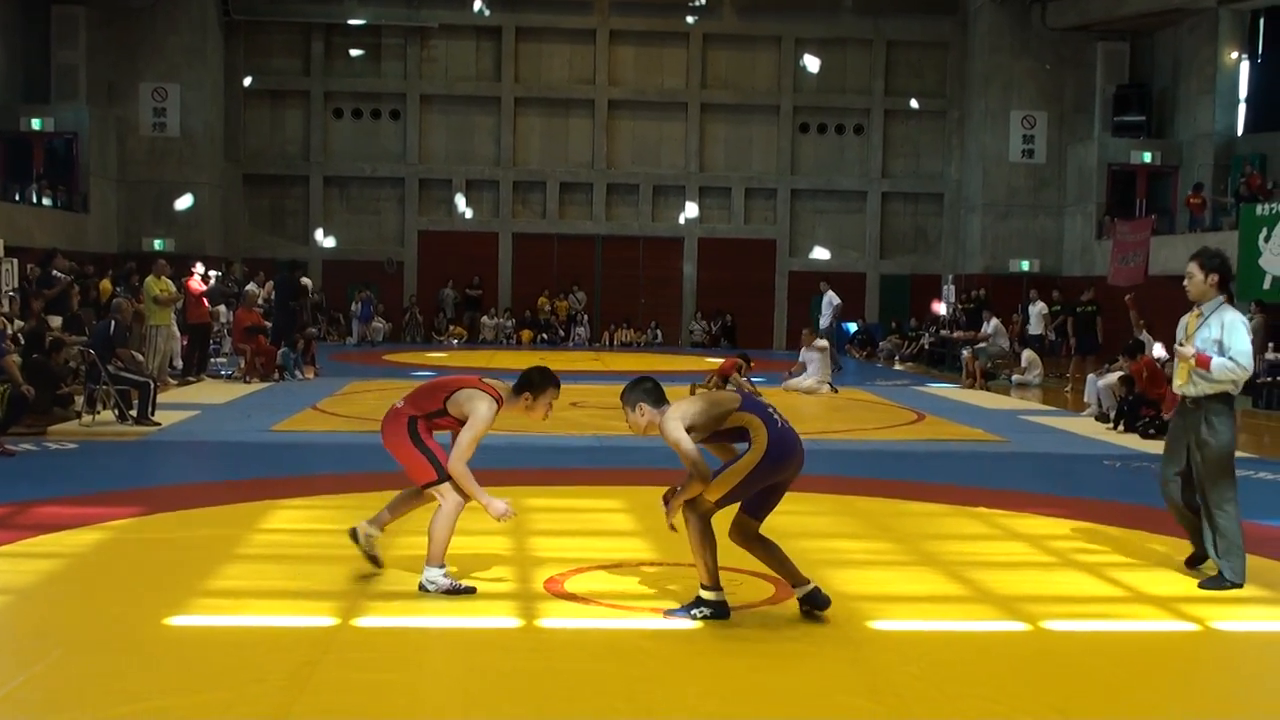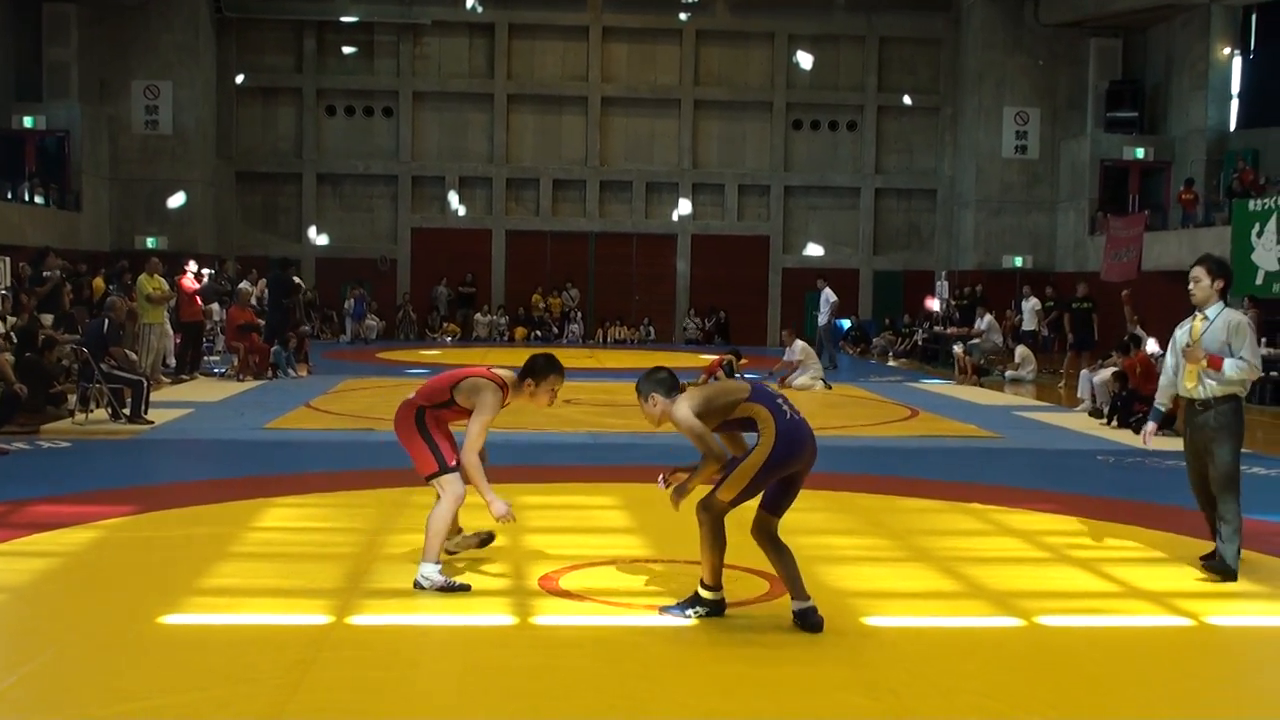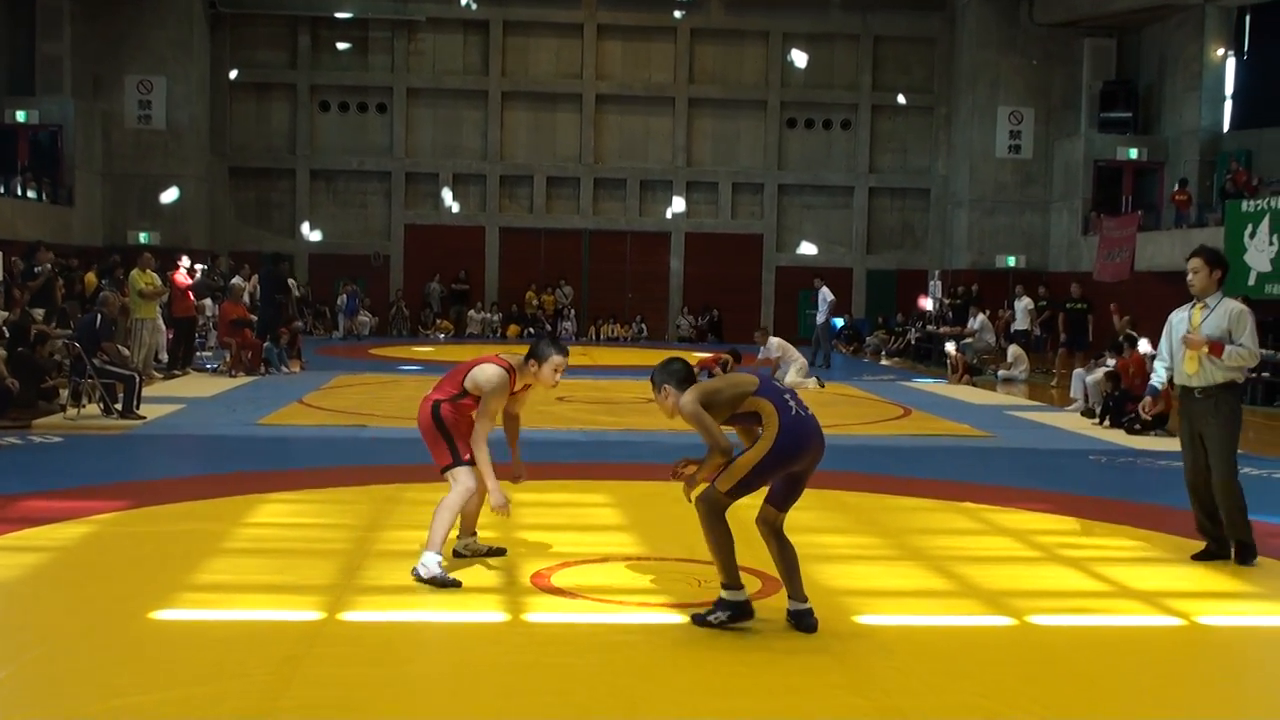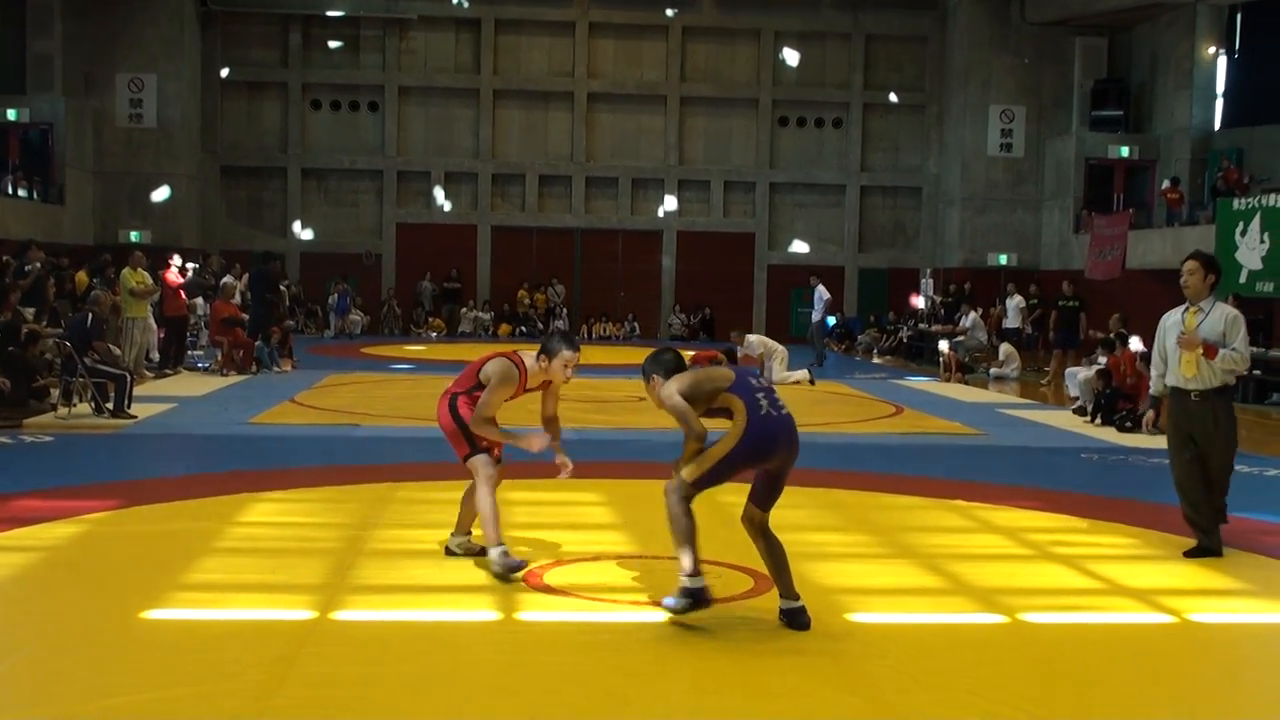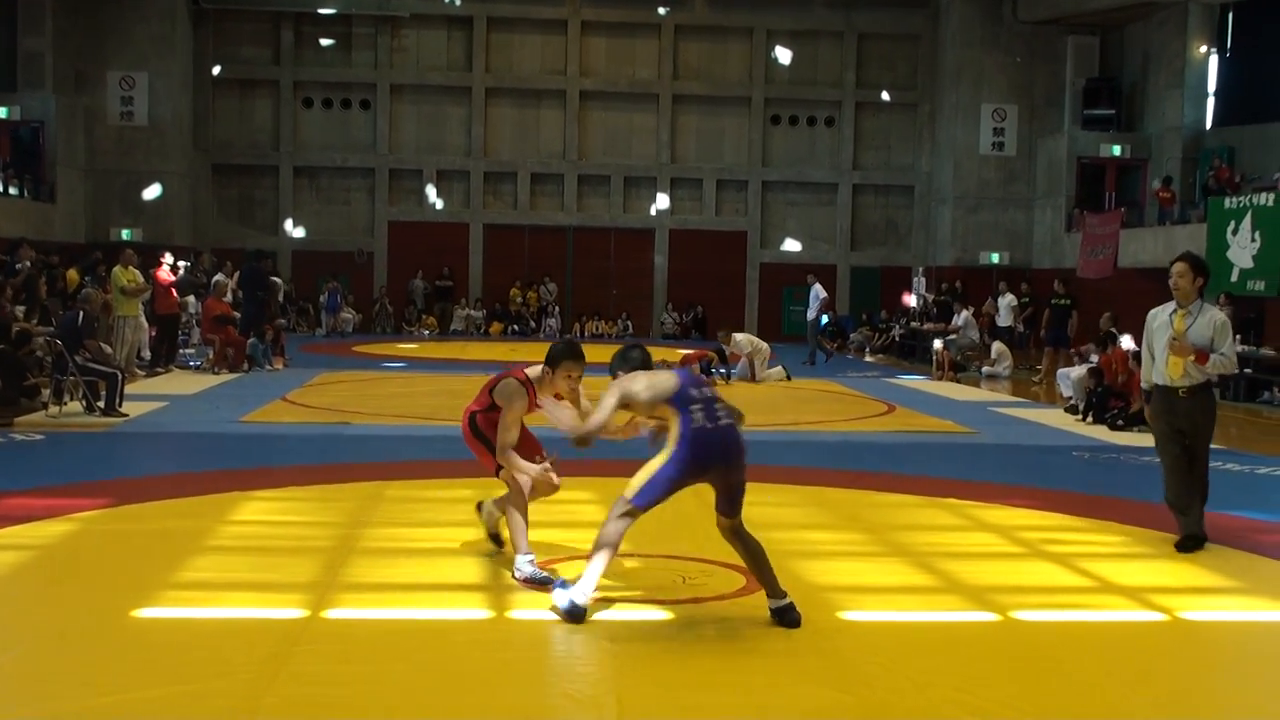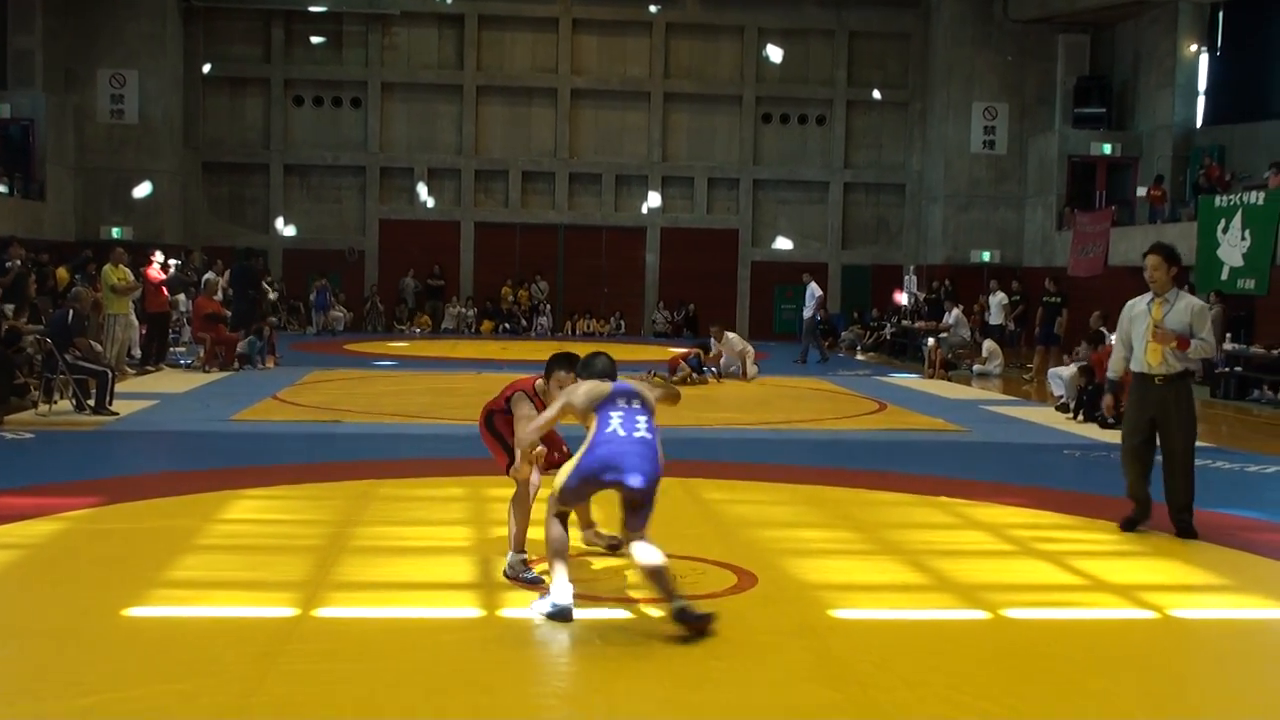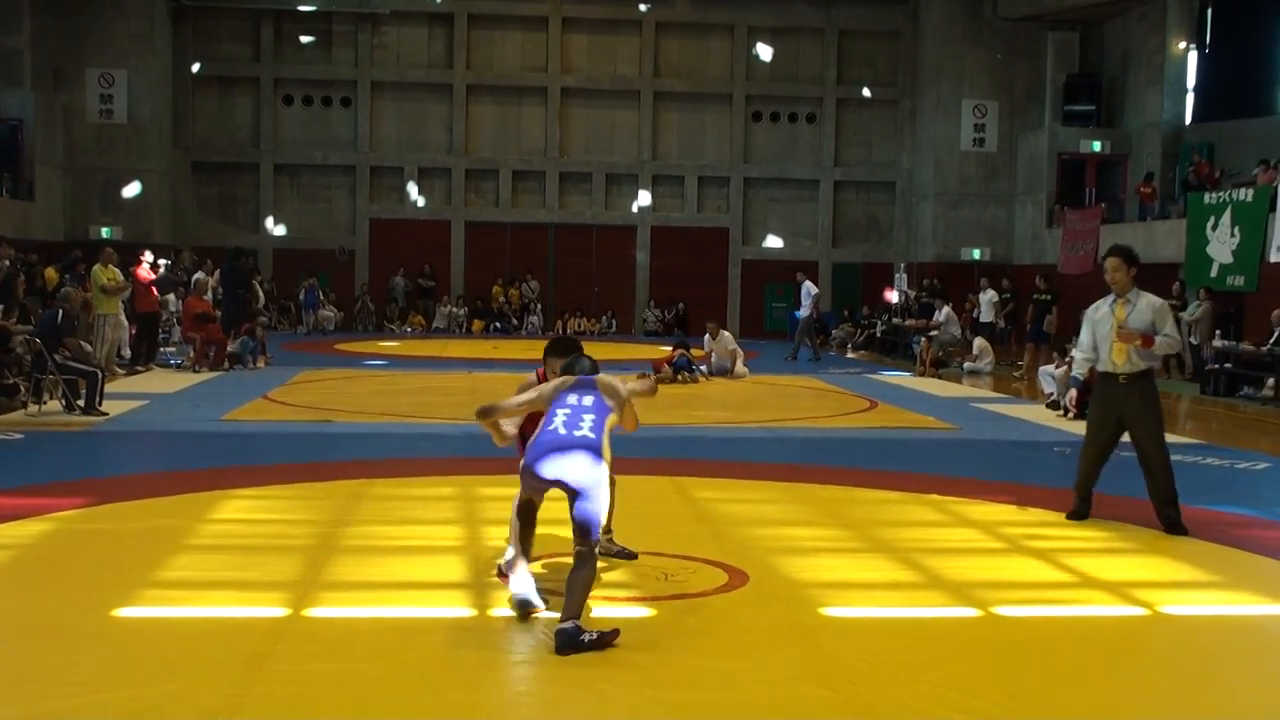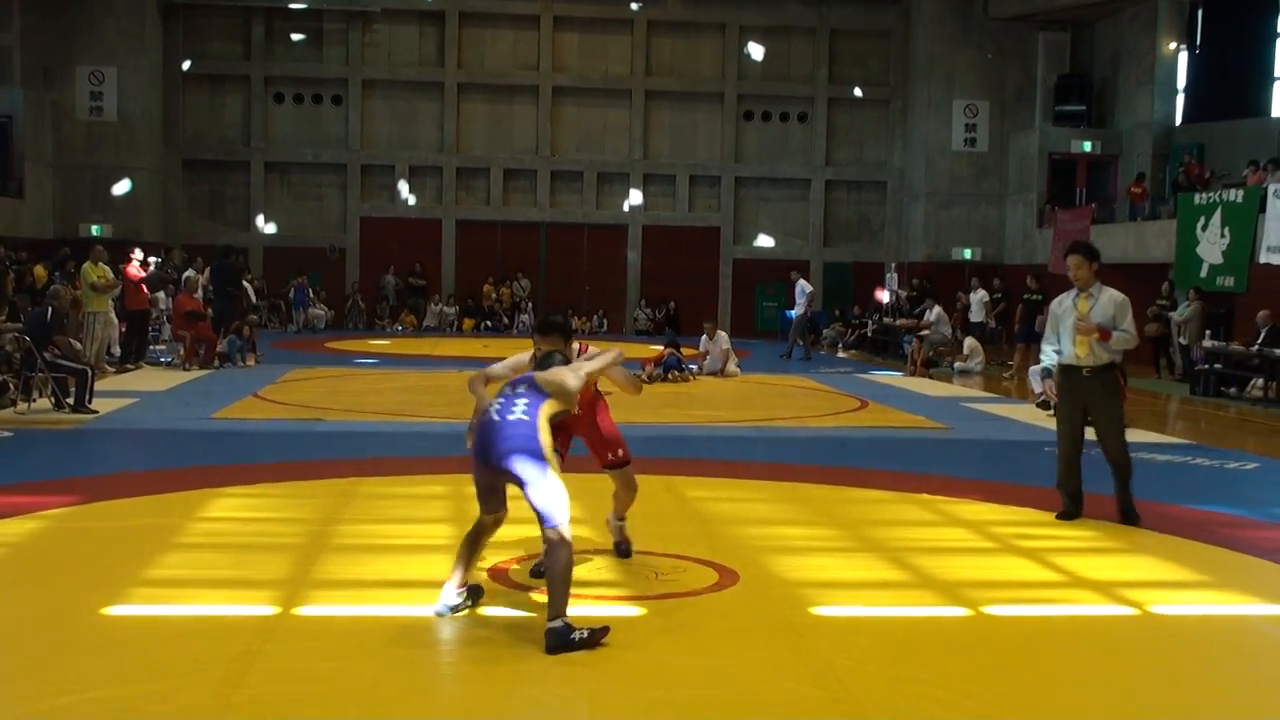
dt=0.2s
person 1, frame 1
left shoulder: (1231, 321)
right shoulder: (1186, 321)
left elbow: (1243, 369)
left wrist: (1198, 358)
left hip: (1214, 412)
right hip: (1185, 409)
left knee: (1218, 492)
right knee: (1173, 485)
left ankle: (1229, 570)
right ankle: (1203, 546)
person 1, frame 2
left shoulder: (1236, 323)
right shoulder: (1183, 328)
left elbow: (1251, 369)
right elbow: (1170, 374)
left wrist: (1209, 360)
right wrist: (1154, 416)
left hip: (1223, 412)
right hip: (1192, 411)
left knee: (1224, 486)
right knee: (1201, 487)
left ankle: (1227, 560)
right ankle: (1221, 547)
person 1, frame 3
left shoulder: (1236, 312)
right shoulder: (1178, 316)
left elbow: (1251, 356)
right elbow: (1164, 359)
left wrist: (1209, 346)
right wrist: (1152, 392)
left hip: (1221, 399)
right hip: (1188, 400)
left knee: (1223, 473)
right knee: (1196, 476)
left ankle: (1241, 541)
right ankle: (1216, 541)
person 1, frame 4
left shoulder: (1229, 317)
right shoulder: (1169, 319)
left elbow: (1242, 360)
right elbow: (1158, 364)
left wrist: (1204, 348)
right wrist: (1152, 404)
left hip: (1215, 403)
right hip: (1179, 402)
left knee: (1217, 471)
right knee: (1185, 474)
left ankle: (1215, 511)
right ankle: (1207, 538)
person 1, frame 5
left shoulder: (1216, 320)
right shoulder: (1156, 316)
left elbow: (1229, 363)
left wrist: (1195, 354)
right wrist: (1147, 398)
left hip: (1199, 398)
right hip: (1165, 398)
left knee: (1197, 465)
right knee: (1173, 465)
left ankle: (1193, 523)
right ankle: (1191, 528)
person 1, frame 6
left shoulder: (1193, 307)
right shoulder: (1133, 307)
left elbow: (1209, 347)
right elbow: (1121, 349)
left wrist: (1176, 341)
right wrist: (1111, 388)
left hip: (1176, 387)
right hip: (1141, 386)
left knee: (1179, 455)
right knee: (1134, 450)
left ankle: (1182, 519)
right ankle: (1140, 507)
person 1, frame 7
left shoulder: (1155, 306)
right shoulder: (1096, 310)
left elbow: (1174, 343)
right elbow: (1085, 351)
left wrist: (1141, 339)
right wrist: (1075, 384)
left hip: (1140, 386)
right hip: (1106, 386)
left knee: (1153, 452)
right knee: (1093, 448)
left ankle: (1169, 514)
right ankle: (1082, 501)
person 1, frame 8
left shoulder: (1115, 300)
right shoulder: (1059, 304)
left elbow: (1131, 338)
right elbow: (1051, 344)
left wrist: (1098, 333)
right wrist: (1048, 375)
left hip: (1103, 377)
right hip: (1070, 378)
left knee: (1114, 442)
right knee: (1068, 445)
left ankle: (1125, 501)
right ankle: (1070, 501)
person 2, frame 1
left shoulder: (669, 422)
right shoulder: (691, 416)
left elbow: (702, 476)
right elbow: (732, 463)
left wrist: (677, 502)
right wrist: (685, 492)
left hip: (769, 445)
right hip: (790, 446)
left knee: (695, 510)
right knee: (741, 532)
left ankle: (711, 599)
right ankle: (808, 593)
person 2, frame 2
left shoulder: (680, 409)
right shoulder: (703, 403)
left elbow: (717, 455)
right elbow: (741, 458)
left wrist: (688, 485)
right wrist: (693, 475)
left hip: (779, 438)
right hip: (803, 441)
left knee: (710, 511)
right knee: (763, 530)
left ankle: (709, 598)
right ankle: (805, 609)
person 2, frame 3
left shoulder: (688, 401)
right shoulder: (721, 397)
left elbow: (722, 449)
right elbow: (756, 448)
left wrist: (699, 477)
right wrist: (706, 467)
left hip: (785, 434)
right hip: (812, 436)
left knee: (708, 503)
right knee: (769, 523)
left ankle: (734, 599)
right ankle: (800, 609)
person 2, frame 4
left shoulder: (669, 389)
right shoulder: (709, 383)
left elbow: (697, 434)
left wrist: (683, 466)
right wrist: (698, 461)
left hip: (758, 431)
right hip: (786, 435)
left knee: (676, 490)
right knee: (755, 522)
left ankle: (693, 585)
right ankle: (792, 607)
person 2, frame 5
left shoulder: (624, 386)
right shoulder: (687, 377)
left elbow: (588, 431)
right elbow: (736, 416)
left wrist: (583, 431)
left hip: (693, 448)
right hip: (731, 448)
left knee: (622, 512)
right knee: (731, 527)
left ankle: (578, 597)
right ankle: (781, 604)
person 2, frame 6
left shoulder: (577, 391)
right shoulder: (641, 388)
left elbow: (527, 437)
right elbow: (672, 395)
left wrist: (526, 455)
left hip: (599, 457)
right hip: (644, 461)
left knee: (556, 511)
right knee: (636, 537)
left ankle: (560, 598)
right ankle: (677, 605)
person 2, frame 7
left shoulder: (551, 388)
right shoulder: (615, 387)
left elbow: (486, 413)
right elbow: (650, 386)
left wrist: (501, 436)
left hip: (542, 455)
right hip: (587, 462)
left knee: (527, 502)
right knee: (585, 549)
left ankle: (522, 582)
right ankle: (568, 630)
person 2, frame 8
left shoulder: (517, 382)
right shoulder: (569, 378)
left elbow: (473, 432)
right elbow: (615, 354)
left hip: (487, 447)
right hip: (526, 448)
left knee: (489, 520)
right knee: (558, 539)
left ankle: (453, 594)
right ankle: (557, 628)
person 3, frame 1
left shoulder: (499, 390)
right shoulder: (486, 407)
right elbow: (455, 463)
right wrist: (488, 502)
left hip: (400, 421)
right hip: (407, 426)
left knee: (427, 490)
right knee: (453, 499)
left ankle: (368, 531)
right ankle: (433, 577)
person 3, frame 2
left shoulder: (510, 381)
right shoulder: (492, 396)
right elbow: (468, 455)
left wrist: (480, 455)
right wrist: (492, 500)
left hip: (424, 415)
right hip: (417, 418)
left knee: (456, 477)
right knee: (454, 491)
left ankle: (453, 538)
right ankle: (428, 573)
person 3, frame 3
left shoulder: (523, 373)
right shoulder: (500, 380)
left elbow: (512, 414)
right elbow: (477, 439)
left wrist: (516, 458)
right wrist: (495, 490)
left hip: (456, 412)
right hip: (439, 412)
left knee: (481, 477)
right knee: (466, 485)
left ankle: (466, 542)
right ankle: (428, 564)
person 3, frame 4
left shoulder: (550, 375)
right shoulder: (509, 373)
left elbow: (550, 417)
right elbow: (478, 422)
left wrist: (558, 453)
right wrist: (519, 440)
left hip: (477, 406)
right hip: (457, 405)
left knee: (493, 475)
right knee: (487, 473)
left ankle: (459, 540)
right ankle: (497, 554)
person 3, frame 5
left shoulder: (567, 385)
right shoulder: (518, 392)
right elbow: (504, 451)
right wrist: (533, 470)
left hip: (503, 421)
right hip: (481, 422)
left knee: (549, 485)
right knee: (521, 482)
left ankle: (491, 509)
right ankle: (523, 564)
person 3, frame 6
right shoulder: (526, 404)
right elbow: (521, 470)
right hip: (498, 422)
right knee: (530, 482)
left ankle: (588, 532)
right ankle: (515, 561)
person 3, frame 7
right shoulder: (533, 384)
right elbow: (503, 432)
right wrist: (507, 430)
right hip: (535, 418)
left knee: (605, 481)
left ankle: (605, 540)
right ankle: (511, 556)
person 3, frame 8
left shoulder: (590, 357)
right shoulder: (528, 362)
left elbow: (635, 389)
right elbow: (477, 379)
left wrist: (608, 367)
right wrist: (484, 401)
left hip: (590, 412)
left knee: (627, 483)
left ankle: (617, 523)
